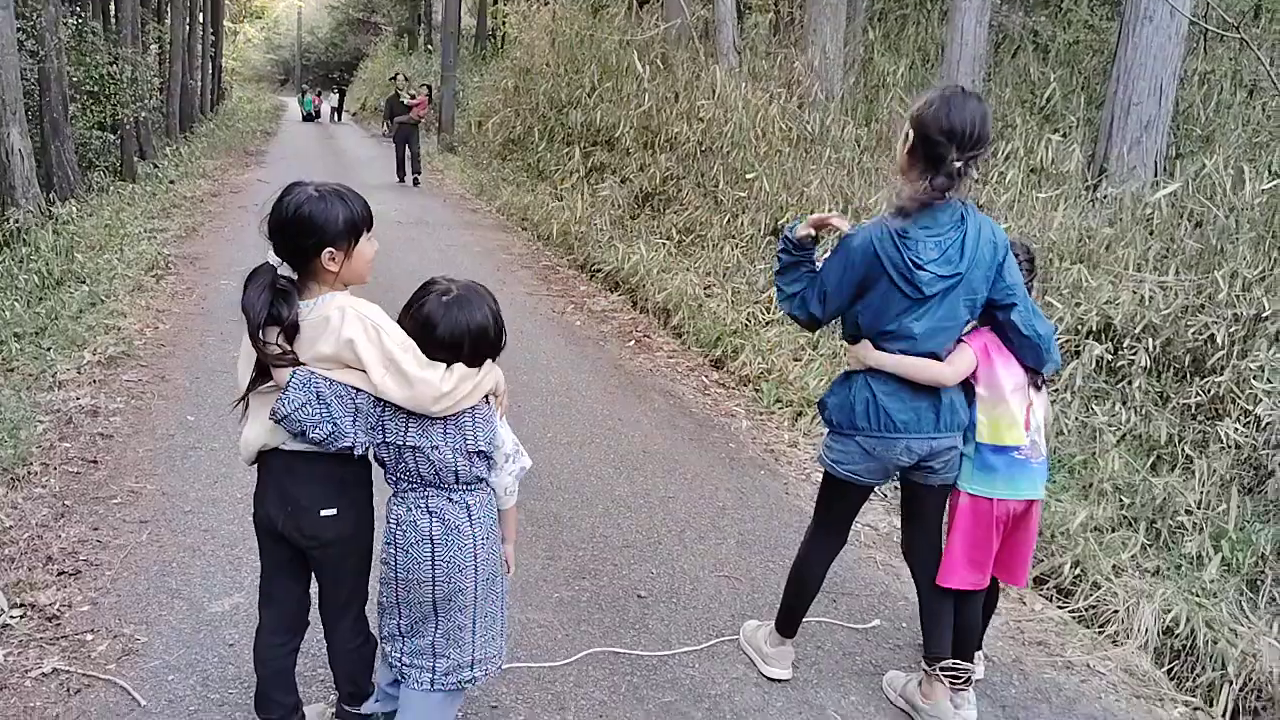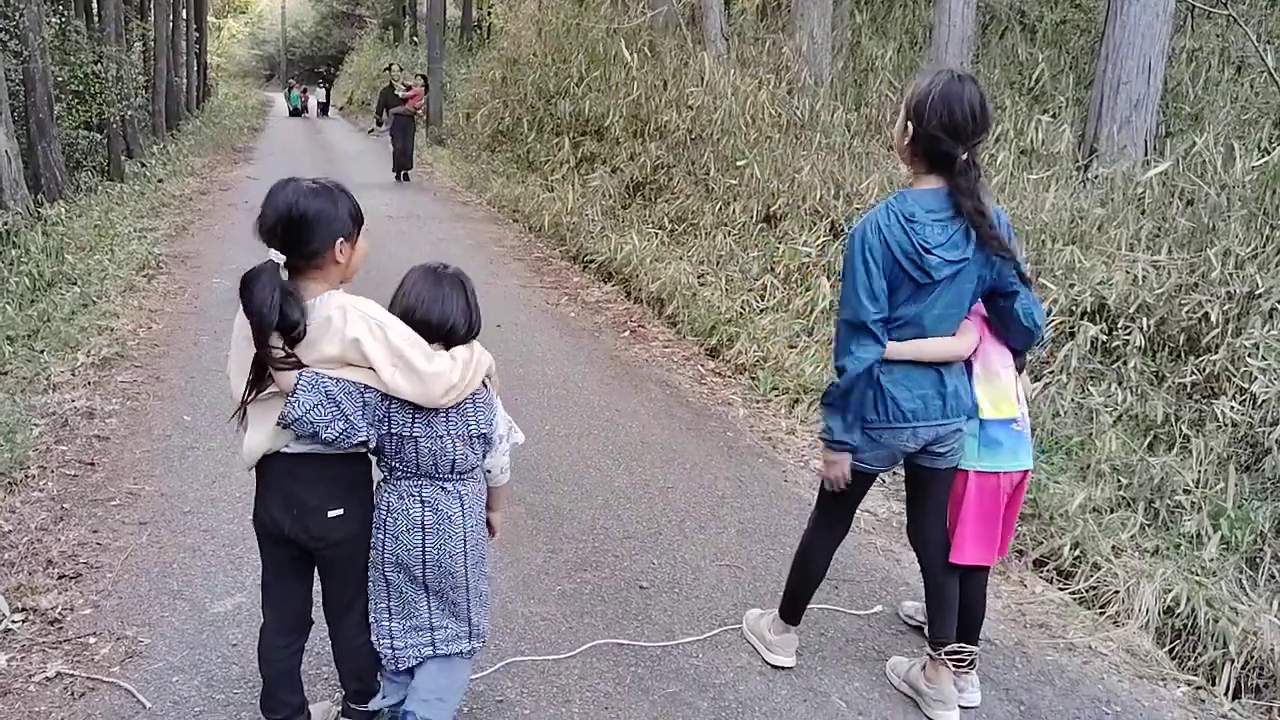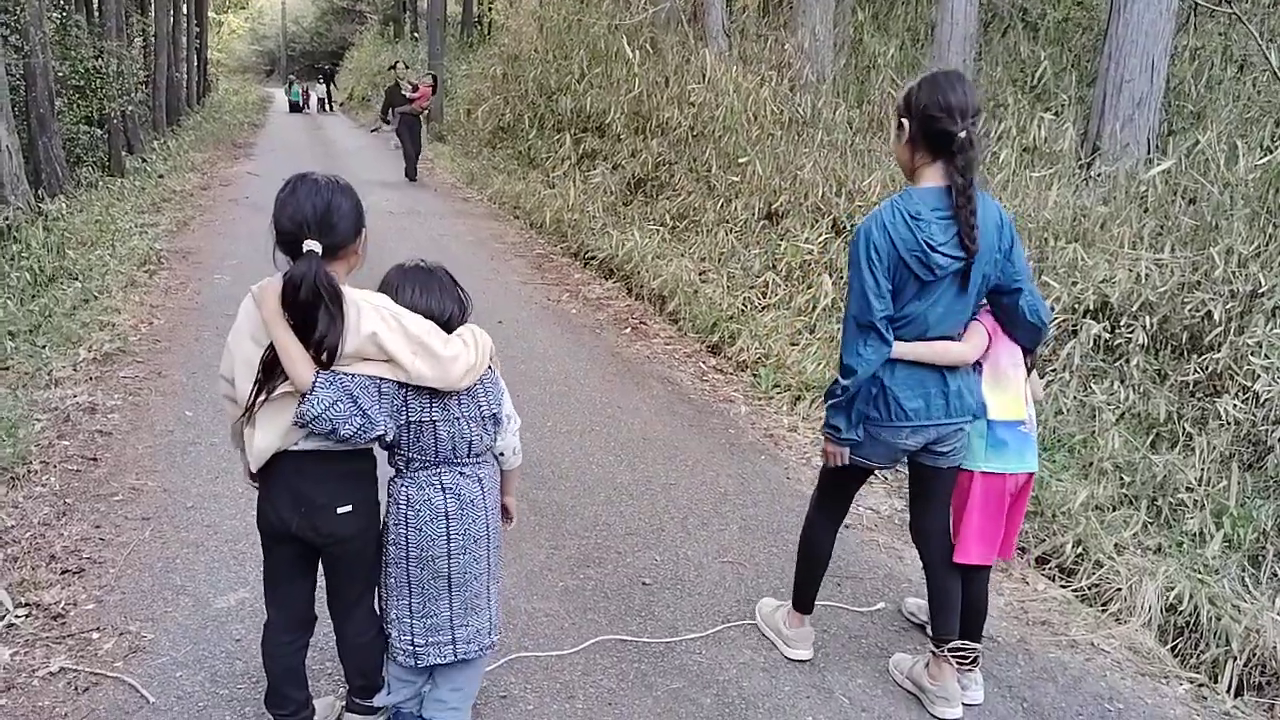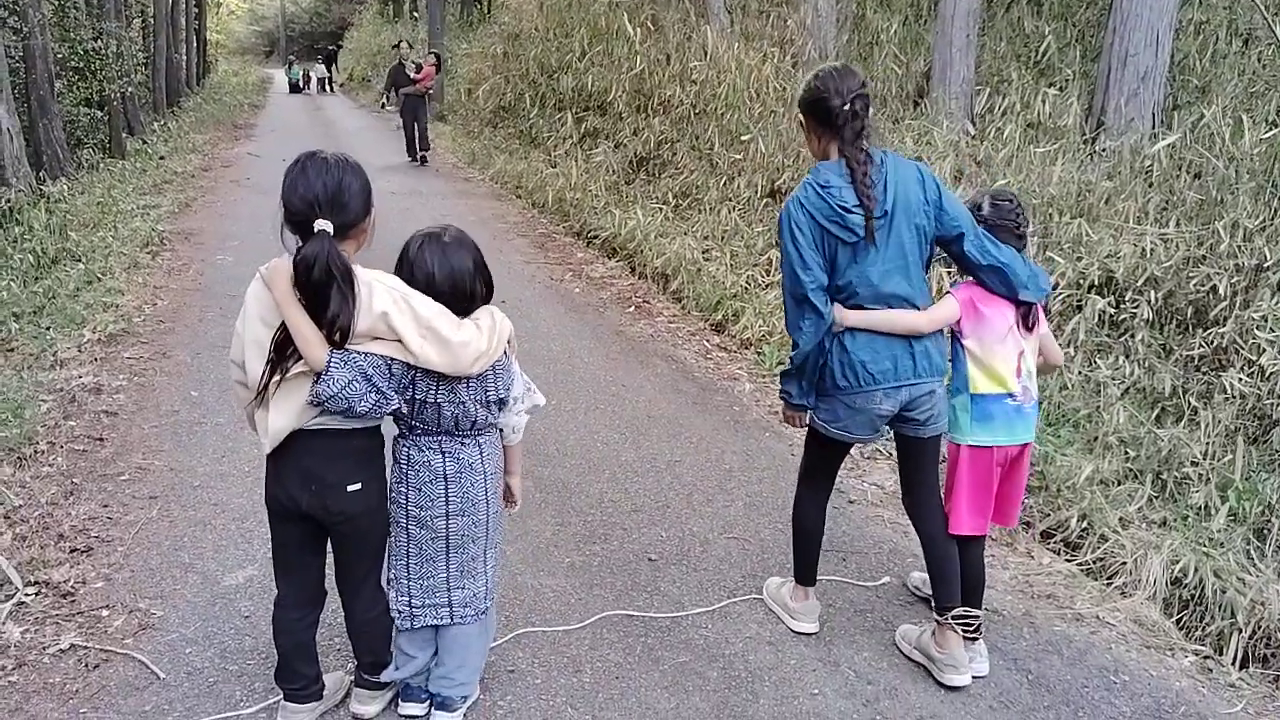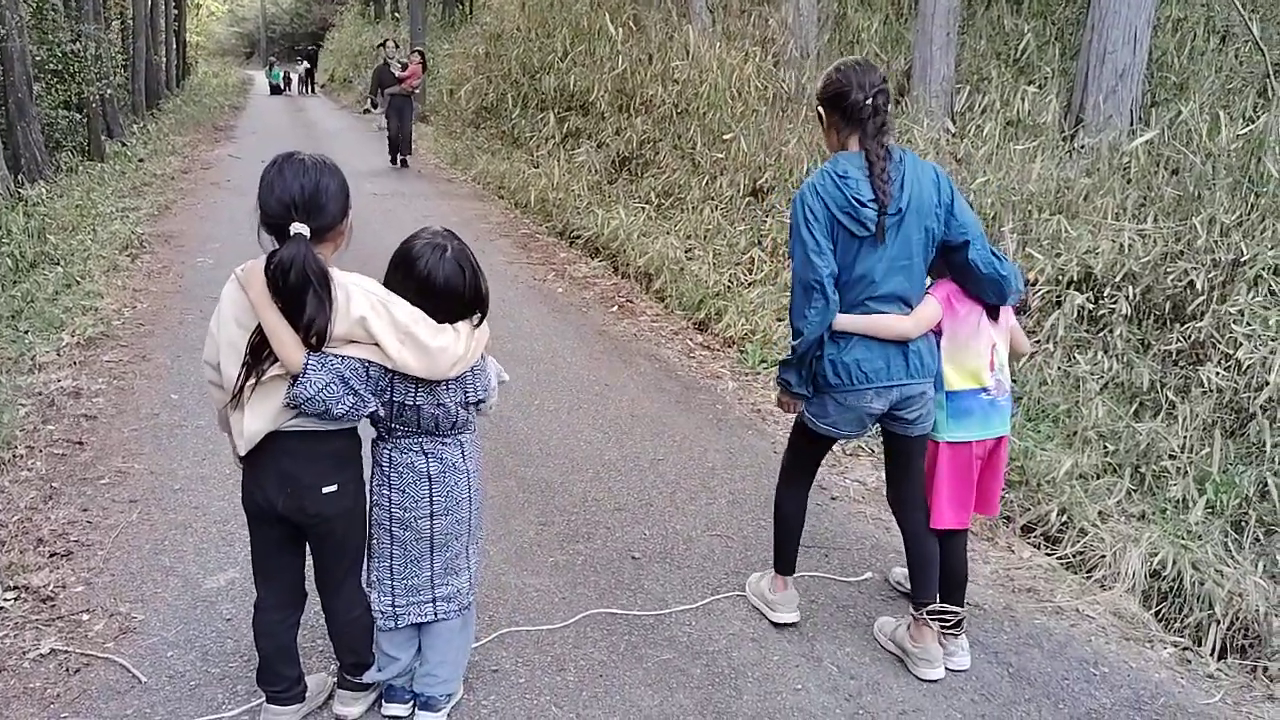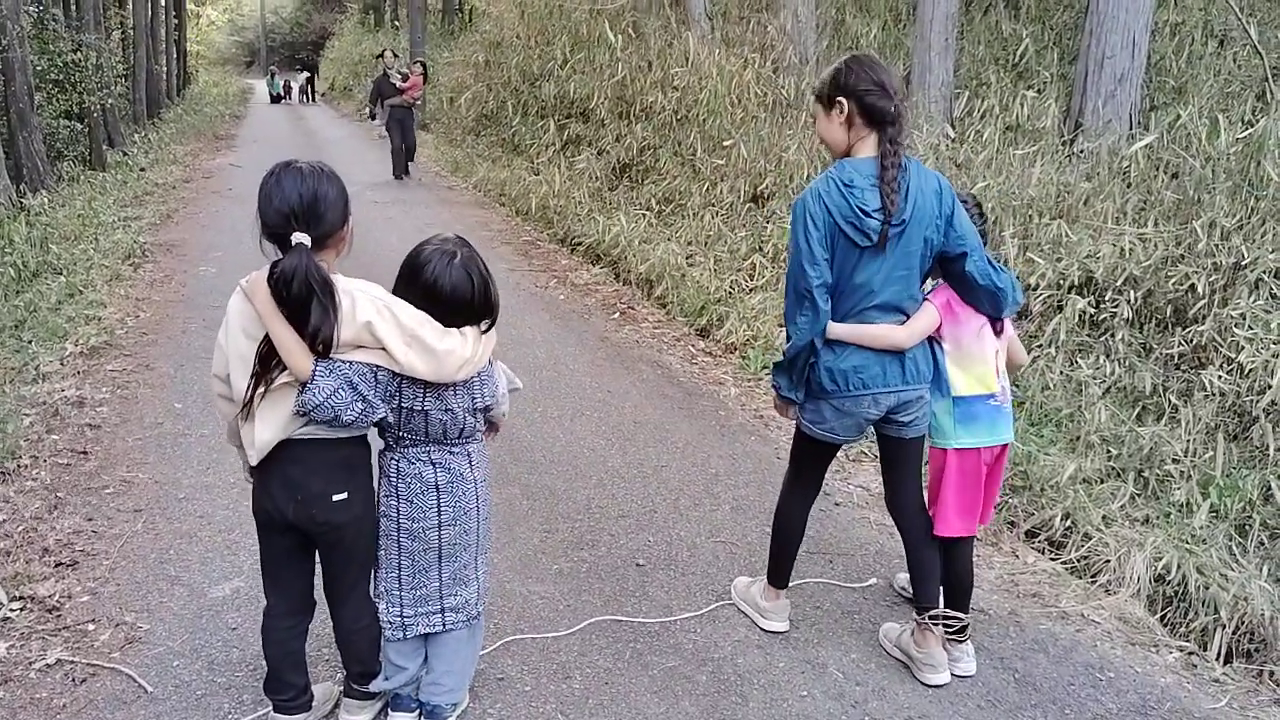
dt=0.4s
person 1, frame 1
left shoulder: (872, 238)
right shoulder: (987, 238)
left elbow: (806, 311)
right elbow: (1024, 326)
left wrist: (796, 241)
right wrist: (1043, 365)
left hip: (872, 419)
right hip: (942, 424)
left knee: (825, 535)
right knee: (925, 547)
left ankle: (780, 642)
person 1, frame 2
left shoulder: (878, 227)
right shoulder: (986, 223)
left elbow: (859, 339)
right elbow: (1019, 313)
left wrist: (839, 435)
right wrist: (1021, 348)
left hip: (881, 409)
right hip: (945, 409)
left knee: (829, 522)
right knee: (933, 534)
left ankle: (783, 630)
person 1, frame 3
left shoulder: (882, 225)
right shoulder: (992, 219)
left elbow: (866, 338)
right elbow: (1025, 311)
left wrist: (842, 423)
right wrist: (1023, 350)
left hip: (888, 407)
right hip: (951, 408)
left knee: (826, 510)
right knee: (934, 530)
left ankle: (798, 622)
person 1, frame 4
left shoulder: (804, 205)
right shoulder: (914, 179)
left elbow: (808, 310)
right elbow: (979, 250)
left wrist: (797, 390)
right wrist: (1035, 288)
left hip: (853, 376)
right hip: (922, 369)
left knee: (815, 483)
right knee: (925, 498)
left ankle: (802, 596)
right ankle: (949, 641)
person 1, frame 5
left shoulder: (818, 194)
right shoulder: (931, 180)
left elbow: (813, 299)
right elbow: (978, 261)
left wrist: (794, 377)
right wrist: (1013, 288)
left hip: (846, 373)
right hip: (914, 369)
left knee: (796, 473)
right knee: (909, 493)
left ankle: (781, 588)
right ankle: (924, 633)
person 1, frame 6
left shoulder: (820, 198)
right shoulder: (932, 189)
left elbow: (807, 306)
right elbow: (977, 274)
left wrist: (789, 382)
right wrist: (1012, 299)
left hip: (840, 379)
right hip: (910, 376)
left knee: (801, 486)
right knee: (907, 498)
left ankle: (773, 596)
right ankle: (929, 638)
person 2, frame 1
left shoulder: (269, 309)
right shoulder: (355, 322)
left elbow: (256, 387)
right elbow: (430, 389)
right wrist: (488, 377)
left hip: (274, 484)
right hip: (334, 489)
left knee: (279, 612)
right knee: (344, 612)
person 2, frame 2
left shoulder: (258, 307)
right shoulder: (356, 322)
left elbow: (245, 387)
right elbow: (438, 381)
right wrist: (480, 358)
left hip: (274, 486)
right hip: (338, 490)
left knee: (282, 614)
right knee: (349, 611)
person 2, frame 3
left shoulder: (258, 305)
right shoulder: (370, 316)
left elbow: (233, 389)
right elbow: (454, 364)
left wrist: (255, 455)
right wrist: (478, 340)
left hip: (277, 485)
right hip: (344, 487)
left knee: (285, 611)
right knee: (355, 607)
person 2, frame 4
left shoulder: (266, 286)
right shoulder: (379, 296)
left elbow: (243, 374)
right elbow: (461, 348)
right wrist: (496, 323)
left hip: (286, 464)
right hip: (352, 464)
left knee: (295, 588)
right knee: (362, 583)
person 2, frame 5
left shoulder: (240, 289)
right shoulder: (356, 299)
left elbow: (217, 376)
right elbow: (439, 353)
right wrist: (476, 329)
left hip: (262, 465)
right hip: (329, 465)
left knee: (275, 590)
right knee: (342, 585)
person 2, frame 6
left shoulder: (246, 301)
right shoulder: (362, 305)
left elbow: (226, 389)
right elbow: (449, 356)
right wrist: (482, 335)
left hip: (273, 475)
right hip: (339, 474)
left knee: (284, 600)
right knee: (351, 594)
person 3, frame 1
left shoulder: (382, 403)
right shoulder: (483, 417)
left elbow: (298, 391)
right elbow: (504, 489)
right wrist: (507, 539)
left hip: (408, 537)
right hip: (468, 543)
left knee: (405, 629)
right knee: (449, 645)
person 3, frame 2
left shoulder: (379, 392)
right shoulder: (478, 397)
left elbow: (299, 387)
right elbow: (497, 467)
right wrist: (495, 510)
left hip: (397, 526)
right hip: (458, 527)
left knee: (400, 619)
right knee: (454, 628)
person 3, frame 3
left shoulder: (388, 386)
right shoulder: (484, 378)
left elbow: (312, 384)
right elbow: (508, 449)
left wrist: (273, 315)
right wrist: (508, 495)
left hip: (414, 517)
right hip: (475, 516)
left knee: (410, 613)
right knee: (468, 616)
person 3, frame 4
left shoulder: (400, 357)
right shoulder: (494, 354)
left elbow: (325, 362)
right elbow: (511, 424)
left wrist: (283, 291)
right wrist: (513, 474)
left hip: (416, 483)
right hip: (476, 485)
left knee: (414, 580)
right knee: (468, 583)
person 3, frame 5
left shoulder: (378, 361)
right shoulder: (471, 358)
left elbow: (301, 365)
left wrist: (260, 295)
left hip: (397, 486)
right hip: (456, 485)
left knee: (395, 581)
right knee: (450, 583)
person 3, frame 6
left shoulder: (387, 369)
right shoulder: (480, 367)
left elbow: (311, 373)
right elbow: (498, 412)
left wrist: (265, 304)
left hip: (405, 496)
right hip: (463, 494)
left knee: (402, 589)
right knee: (458, 591)
person 4, frame 1
left shoulder: (981, 341)
left elbow: (945, 375)
left wrist: (875, 358)
left hip: (986, 480)
right hip: (1028, 480)
left knee: (968, 580)
right knee: (988, 574)
right ankle: (969, 653)
person 4, frame 2
left shoulder: (974, 319)
left elbow: (957, 348)
right elbow: (1021, 385)
left wrist: (887, 349)
left hip: (984, 455)
right hip: (1015, 452)
left knee: (972, 557)
right knee: (975, 550)
left ankle: (964, 671)
right ankle: (951, 616)
person 4, frame 3
left shoulder: (983, 321)
left elbow: (964, 352)
right elbow: (1036, 390)
left wrist: (893, 348)
left hip: (988, 456)
right hip: (1019, 453)
left knee: (975, 555)
right knee: (974, 548)
left ankle: (967, 669)
person 4, frame 4
left shoulder: (968, 295)
right shoulder: (1027, 297)
left elbow: (922, 322)
right elbow: (1055, 358)
left wrist: (850, 316)
left hip: (980, 430)
right hip: (1019, 427)
left knee: (967, 530)
right knee: (972, 522)
left ankle: (970, 641)
right ankle: (951, 587)
person 4, frame 5
left shoulder: (944, 292)
left elbow: (908, 327)
right elbow: (1022, 346)
left wrist: (837, 320)
left hip: (957, 426)
right hip: (994, 420)
left knee: (949, 525)
right knee: (952, 518)
left ankle: (951, 638)
right ankle: (932, 585)
person 4, frame 6
left shoulder: (944, 299)
left elbow: (902, 338)
right elbow: (1019, 359)
left wrist: (829, 329)
left hip: (962, 433)
right hip: (995, 425)
left knee: (956, 531)
right knee: (952, 523)
left ankle: (957, 643)
right ankle: (932, 586)
